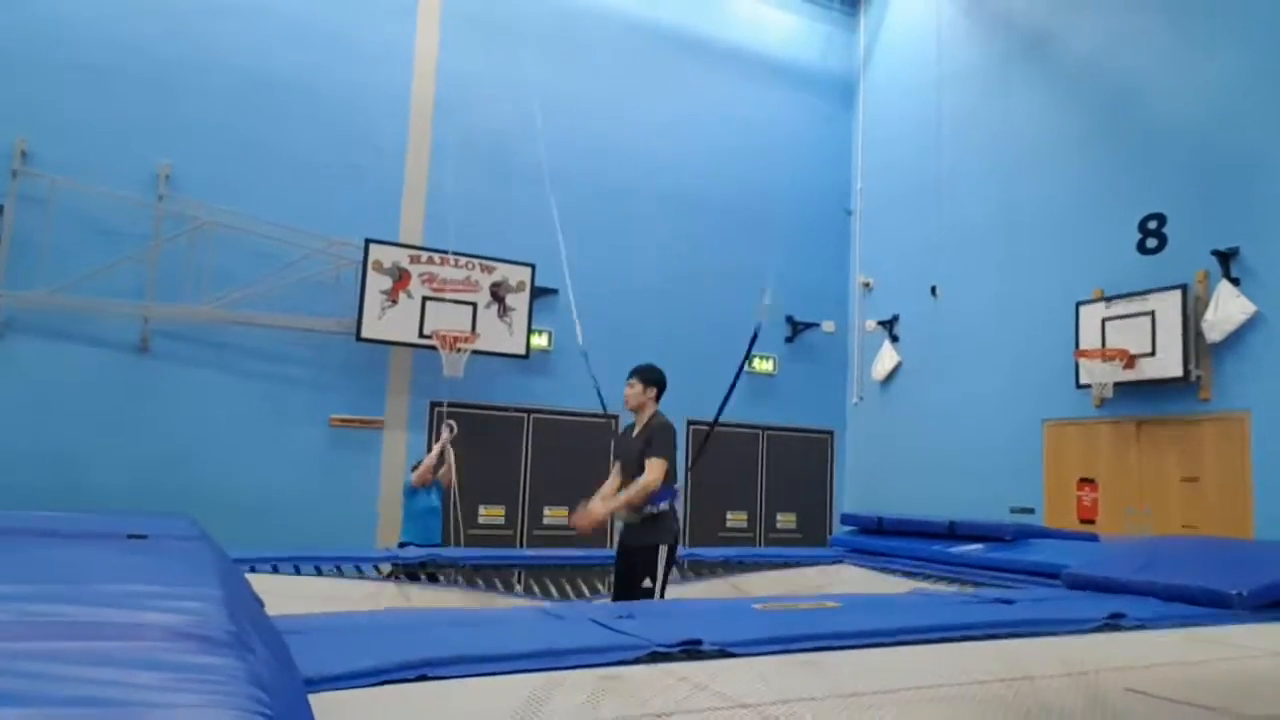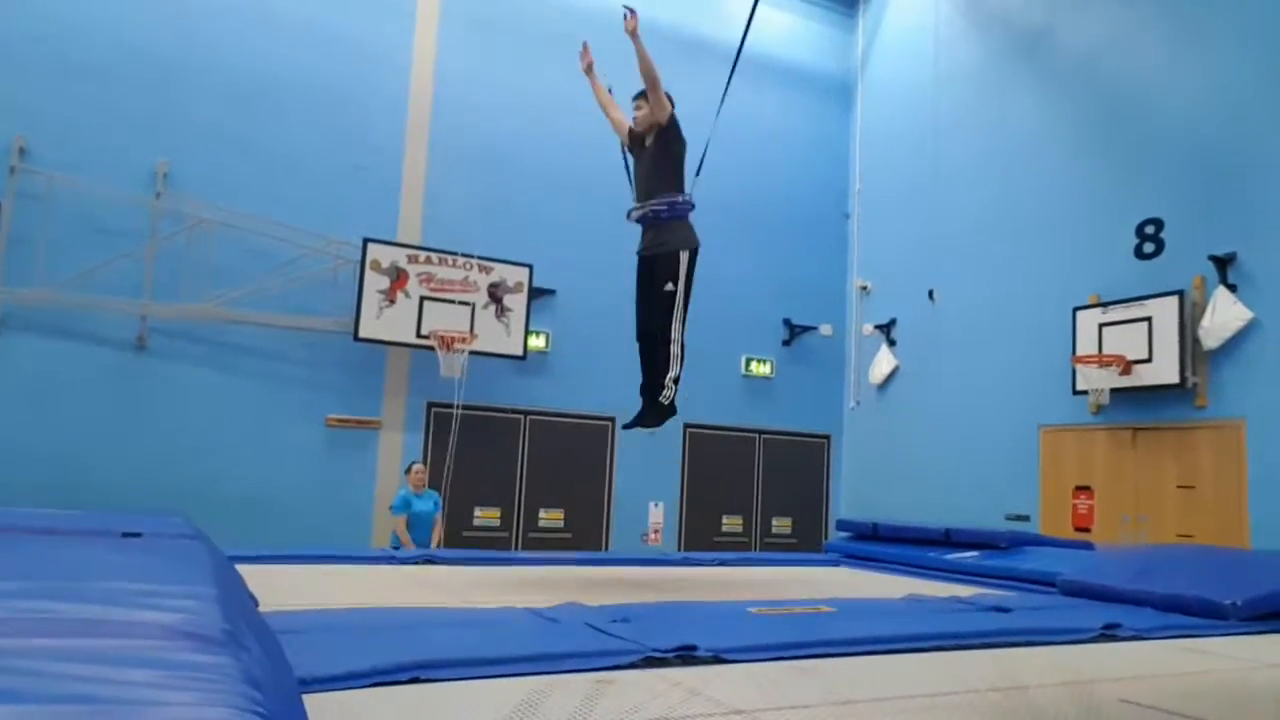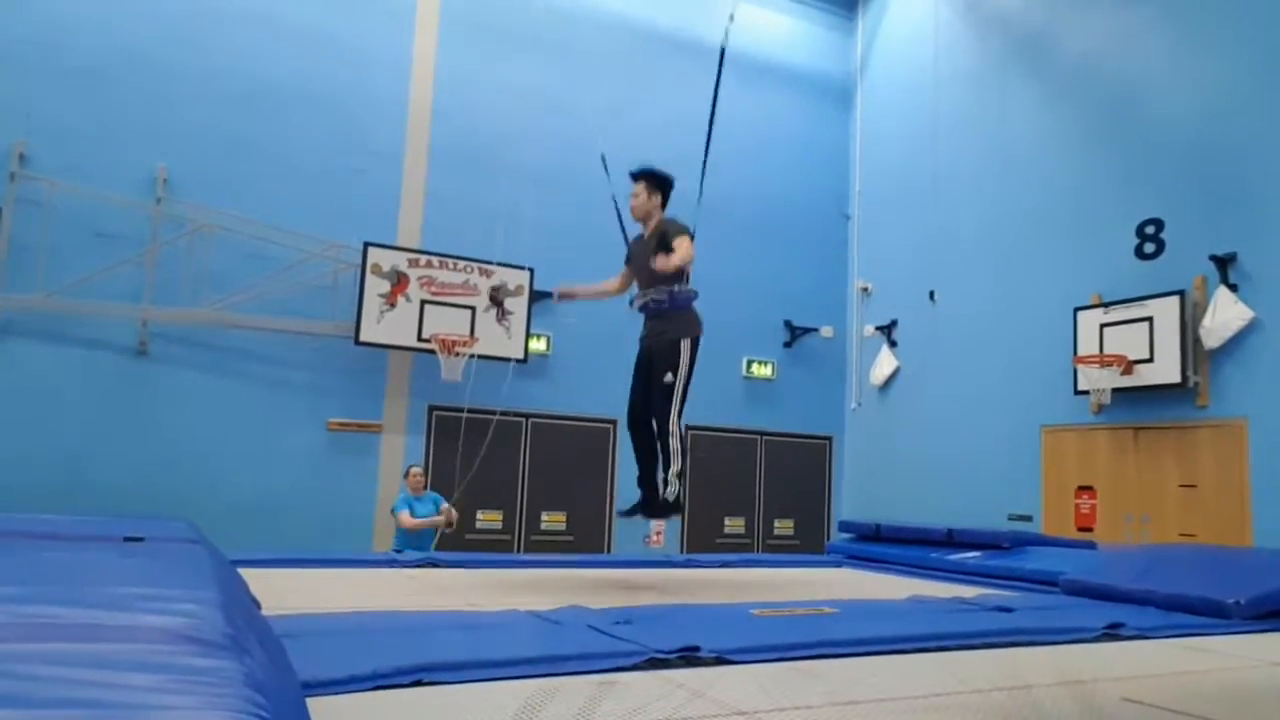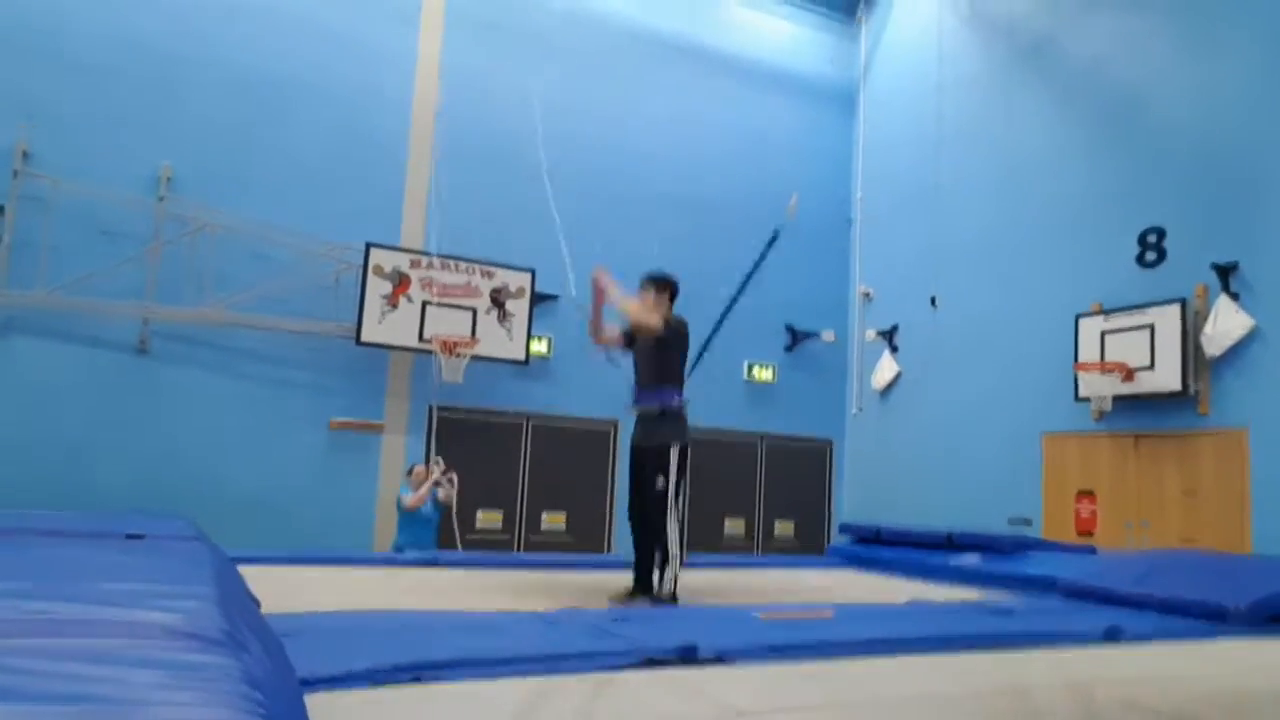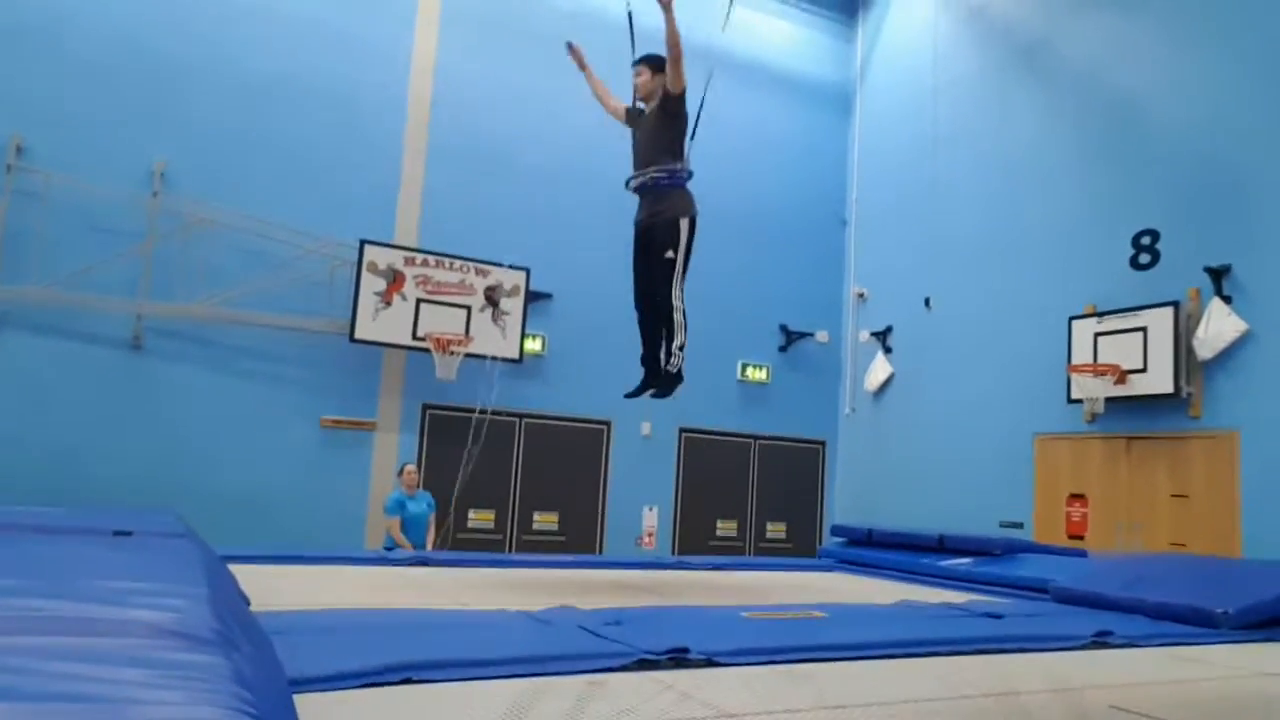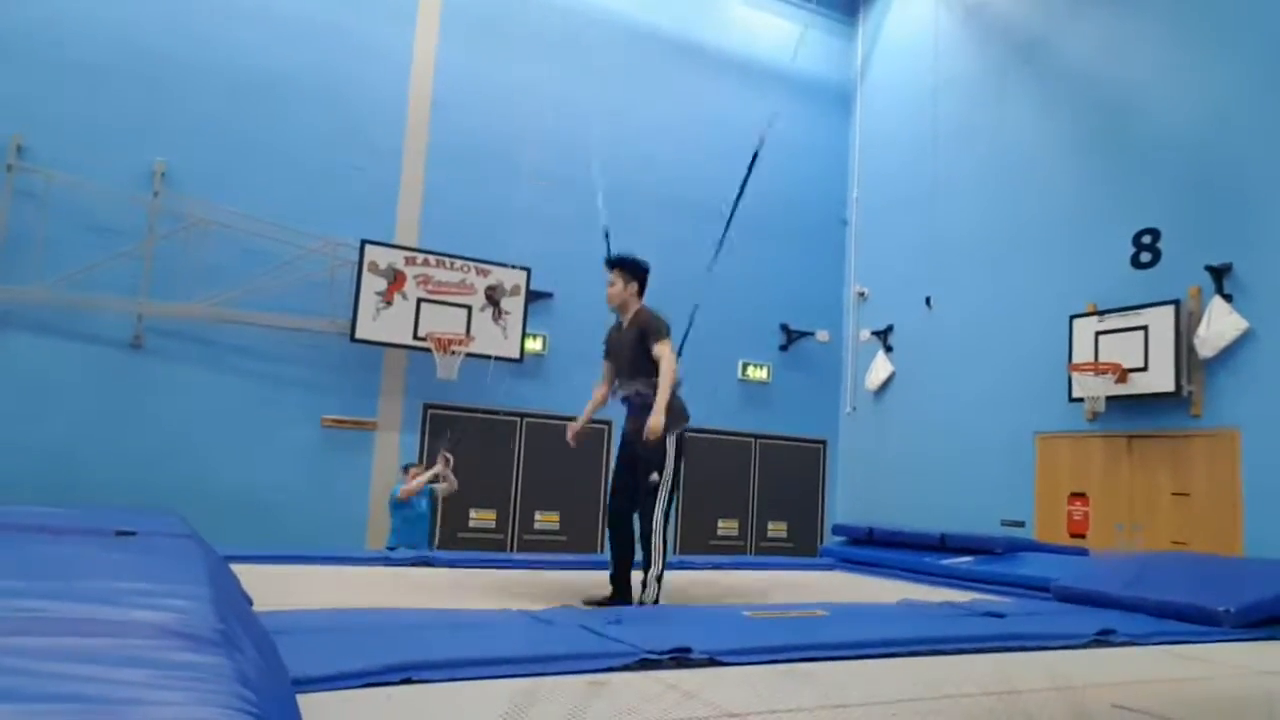
dt=0.5s
person 1, frame 1
left shoulder: (662, 429)
right shoulder: (627, 434)
left elbow: (652, 481)
right elbow: (615, 480)
left wrist: (608, 508)
right wrist: (594, 505)
left hip: (657, 529)
right hip: (632, 528)
right knee: (623, 604)
person 1, frame 2
left shoulder: (670, 138)
right shoulder: (638, 145)
left elbow: (654, 85)
right elbow: (610, 109)
left wrist: (635, 39)
right wrist: (590, 73)
left hip: (676, 242)
right hip: (650, 244)
left knee: (669, 325)
right knee: (647, 329)
left ankle: (666, 398)
right ankle: (651, 401)
person 1, frame 3
left shoulder: (670, 228)
right shoulder: (638, 241)
left elbow: (688, 252)
right elbow: (619, 283)
left wrist: (671, 262)
right wrist: (578, 292)
left hip: (677, 330)
right hip: (652, 333)
left knee: (666, 415)
right knee: (636, 415)
left ankle: (672, 495)
right ankle: (649, 493)
person 1, frame 4
left shoulder: (676, 326)
right shoulder: (640, 335)
left elbow: (643, 318)
right elbow: (599, 337)
left wrist: (612, 290)
right wrist: (598, 299)
left hip: (667, 436)
right hip: (643, 434)
left knee: (664, 517)
right knee: (639, 515)
left ankle: (666, 591)
right ankle: (643, 584)
person 1, frame 5
left shoulder: (672, 105)
right shoulder: (640, 116)
left elbow: (678, 64)
right elbow: (609, 103)
right wrist: (584, 67)
left hip: (674, 211)
right hip: (646, 213)
left knee: (671, 293)
right knee: (645, 298)
left ankle: (674, 366)
right ankle: (652, 371)
person 1, frame 6
left shoulder: (650, 323)
right shoulder: (616, 333)
left elbow: (667, 364)
right elbow: (606, 383)
left wrist: (660, 410)
right wrist: (582, 420)
left hip: (661, 427)
right hip: (635, 426)
left knee: (653, 512)
right knee: (618, 511)
left ankle: (649, 596)
right ankle: (620, 590)
